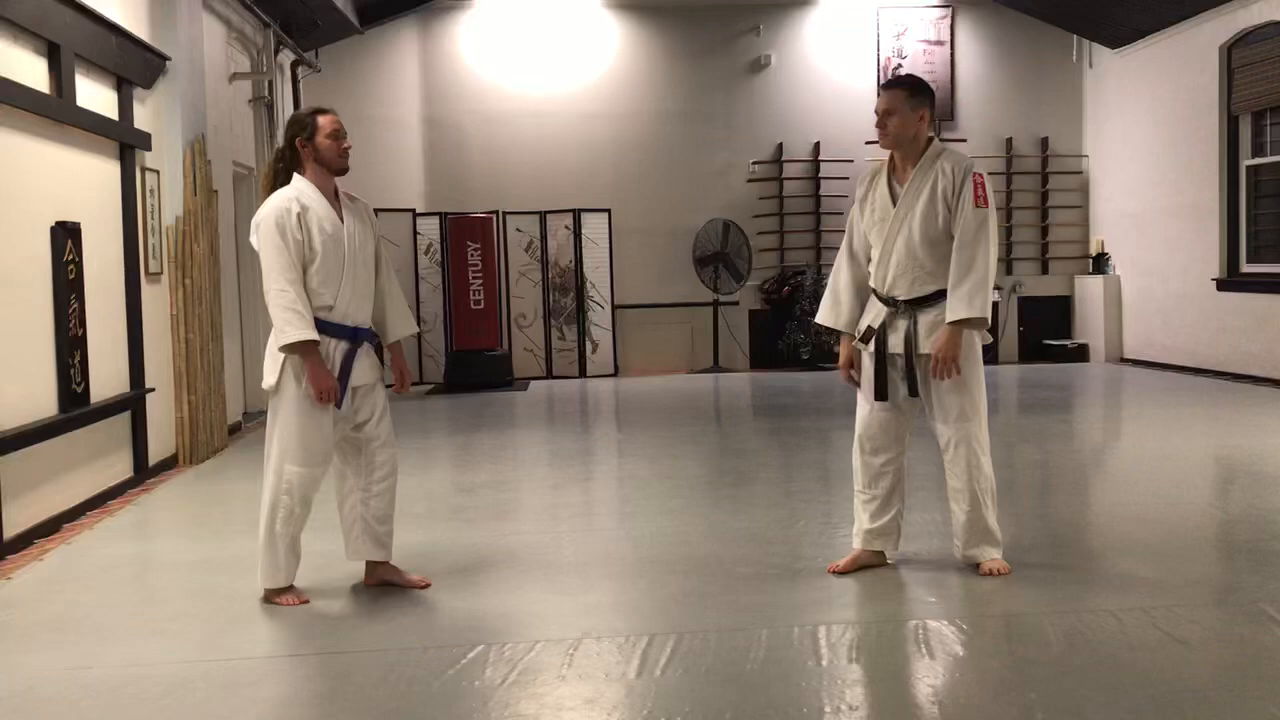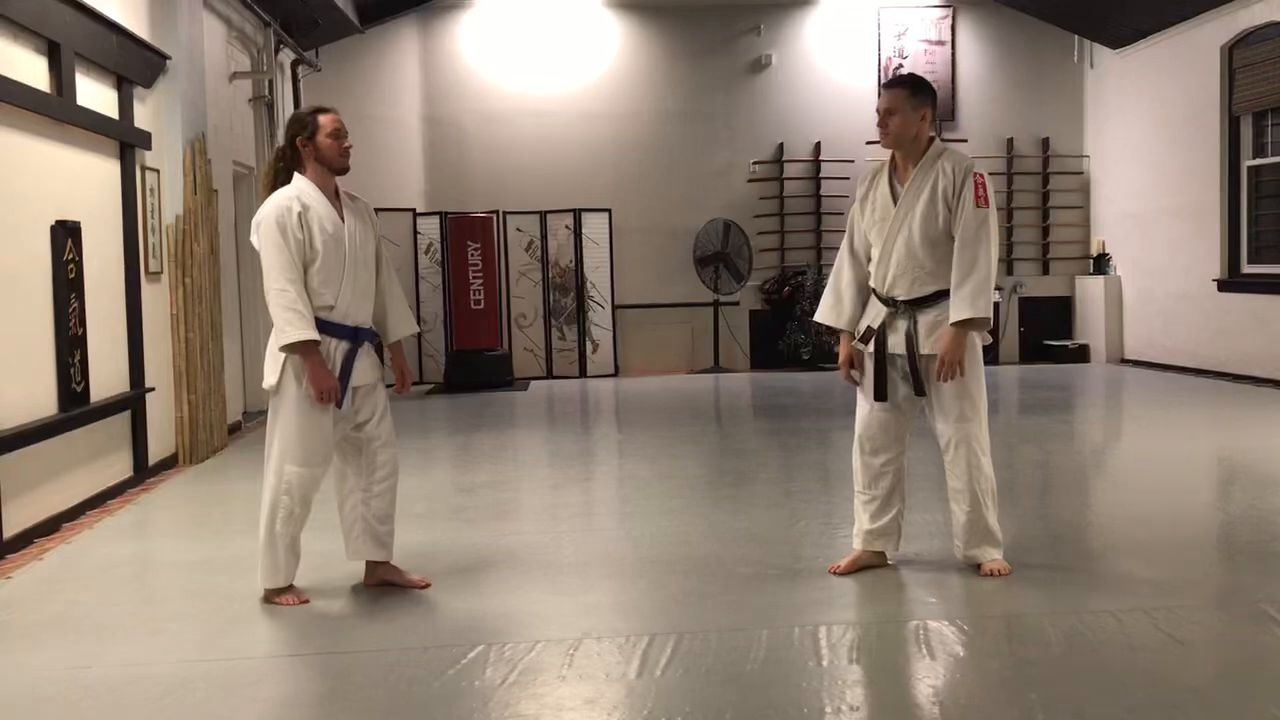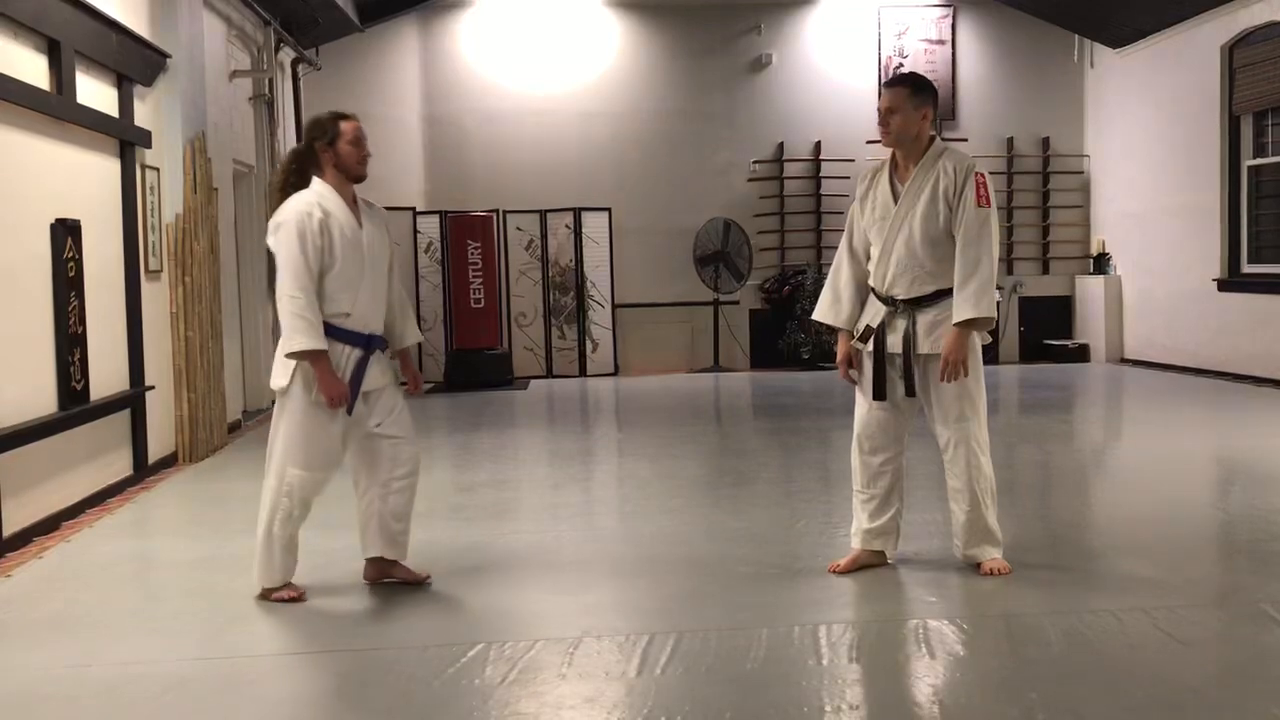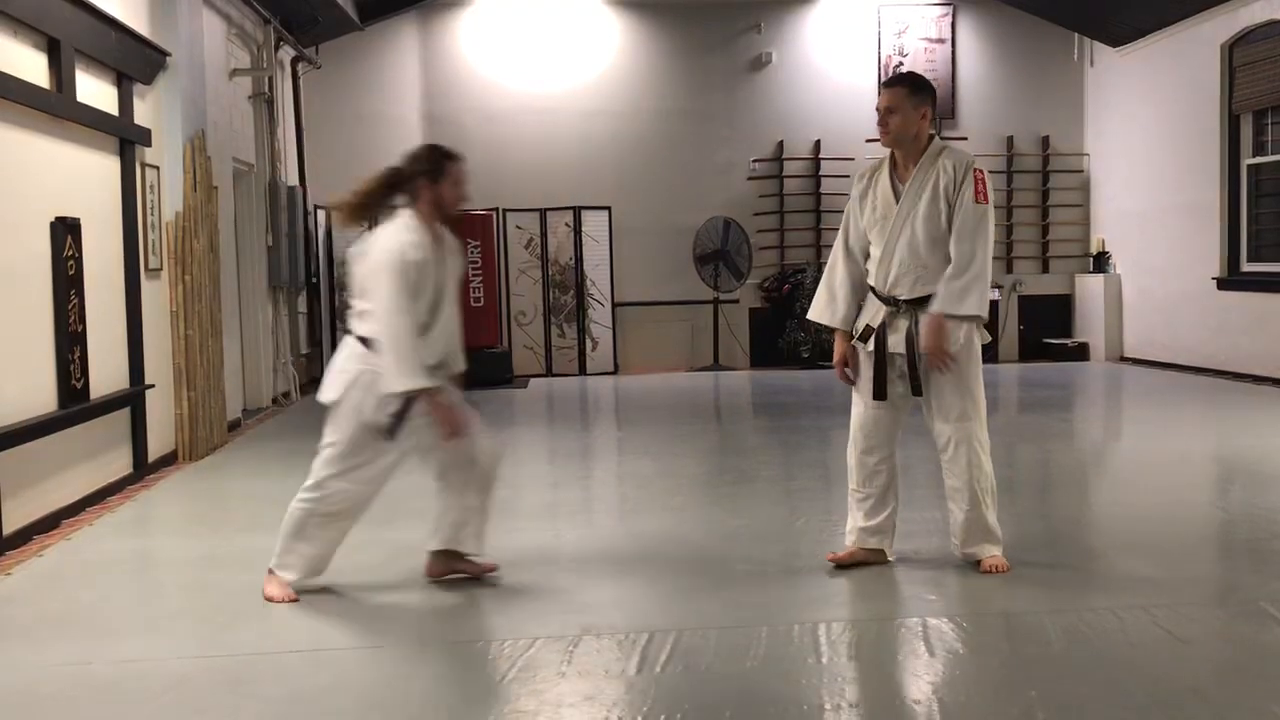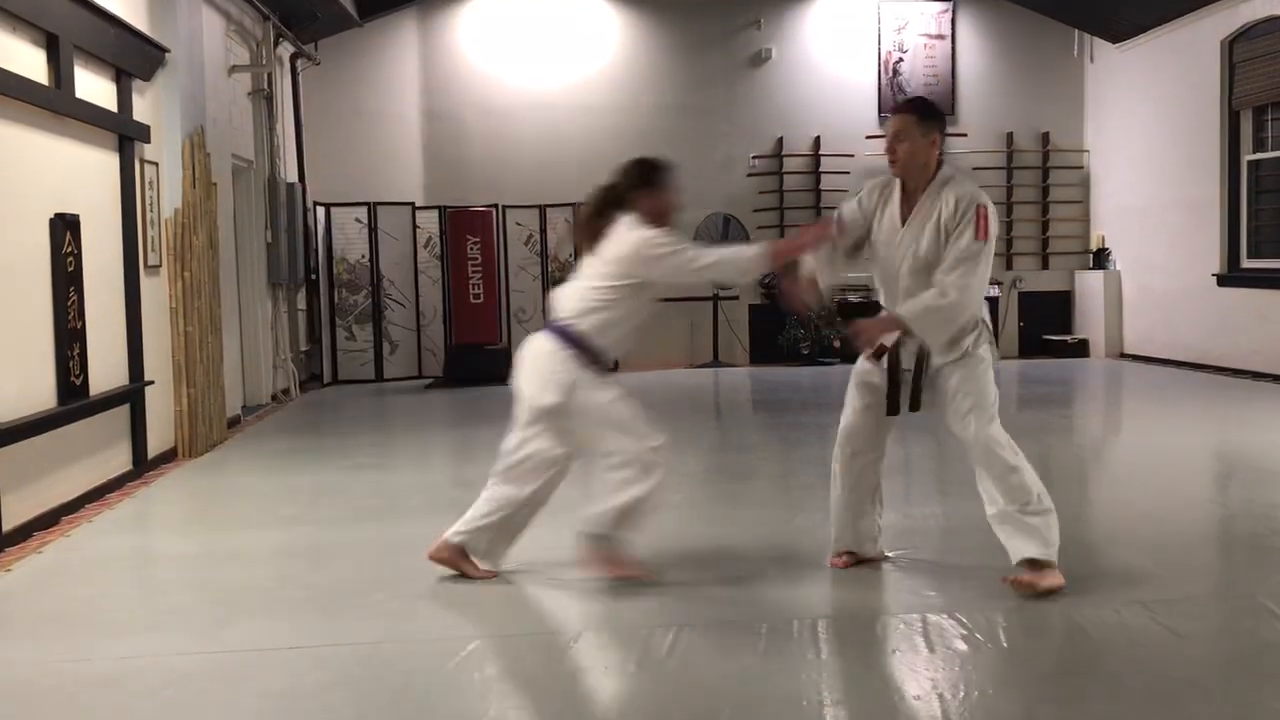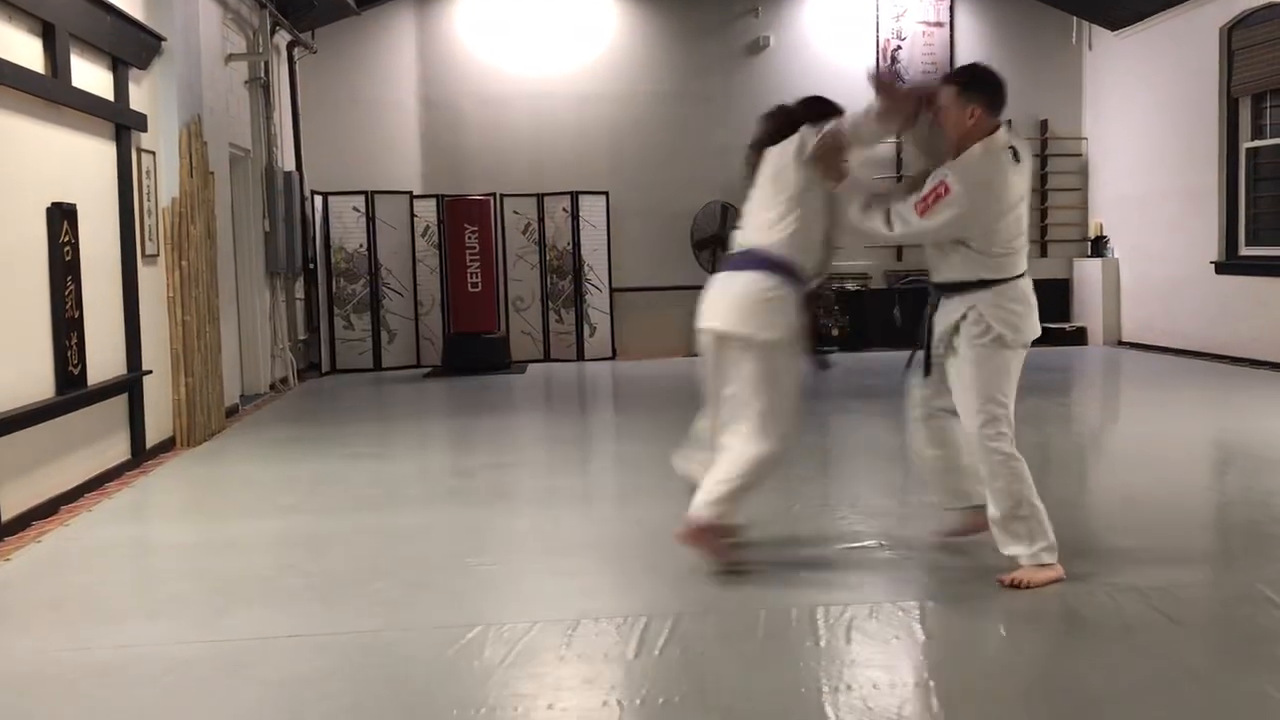
dt=0.3s
person 1, frame 1
left shoulder: (959, 174)
right shoulder: (871, 183)
left elbow: (972, 255)
right elbow: (854, 260)
left wrist: (955, 328)
right wrist: (847, 334)
left hip: (941, 324)
right hip: (882, 325)
left knee: (963, 439)
right knee: (874, 438)
left ankle: (982, 547)
right ankle: (873, 542)
person 1, frame 2
left shoulder: (960, 174)
right shoulder: (872, 182)
left elbow: (974, 256)
right elbow: (854, 259)
left wrist: (958, 330)
right wrist: (846, 333)
left hip: (941, 325)
right hip: (882, 326)
left knee: (963, 439)
right knee: (874, 438)
left ankle: (983, 547)
right ankle: (873, 543)
person 1, frame 3
left shoulder: (960, 173)
right shoulder: (872, 182)
left elbow: (975, 256)
right elbow: (853, 257)
left wrist: (962, 329)
right wrist: (845, 331)
left hip: (941, 323)
right hip: (881, 324)
left knee: (962, 439)
right knee: (873, 437)
left ankle: (982, 547)
right ankle: (872, 542)
person 1, frame 4
left shoulder: (961, 171)
right shoulder: (869, 180)
left elbow: (971, 256)
right elbow: (849, 257)
left wrist: (942, 322)
right wrist: (842, 332)
left hip: (940, 322)
right hip: (880, 323)
left knee: (962, 436)
right knee: (869, 435)
left ankle: (982, 543)
right ankle: (869, 539)
person 1, frame 5
left shoulder: (966, 202)
right shoulder: (876, 194)
left elbow: (961, 287)
right elbow: (837, 239)
left wrist: (895, 322)
right wrist: (807, 276)
left hip: (955, 337)
right hip: (894, 336)
left knee: (983, 436)
right knee: (857, 437)
left ankle: (1041, 558)
right ankle: (857, 542)
person 1, frame 6
left shoulder: (968, 180)
right shoulder: (1009, 148)
left elbow: (898, 225)
right elbow: (925, 107)
left wrist: (853, 205)
right wrist: (879, 117)
left hip: (983, 315)
right hip: (980, 307)
left knee: (985, 432)
right knee: (931, 408)
left ankle: (1039, 556)
right ankle: (976, 508)
person 2, frame 1
left shoulder: (359, 210)
right shoulder: (283, 209)
left elbow: (382, 282)
right elbow: (284, 293)
left wrist: (395, 348)
right wrist: (313, 362)
left hip: (358, 355)
right hip: (307, 357)
left knee: (375, 459)
right knee: (296, 471)
left ankle: (377, 562)
right ankle: (277, 580)
person 2, frame 2
left shoulder: (359, 210)
right shoulder: (283, 208)
left elbow: (382, 281)
right elbow: (284, 292)
left wrist: (396, 348)
right wrist: (314, 362)
left hip: (358, 355)
right hip: (308, 355)
left knee: (376, 460)
right knee: (296, 471)
left ankle: (377, 562)
right ankle: (276, 580)
person 2, frame 3
left shoulder: (372, 215)
right shoulder: (303, 212)
left elbow: (391, 292)
right elbow: (295, 297)
left wrist: (405, 356)
right wrist: (323, 368)
left hip: (370, 360)
right hip: (319, 358)
left knee: (397, 458)
right knee: (299, 473)
left ankle: (382, 558)
right ankle: (274, 576)
person 2, frame 4
left shoulder: (446, 244)
right shoulder: (392, 247)
right elbow: (393, 332)
left wrist: (450, 379)
right wrist: (435, 400)
left hip: (425, 379)
right hip: (373, 377)
left knee: (475, 459)
right knee: (335, 483)
left ankle: (448, 553)
right ankle: (284, 571)
person 2, frame 5
left shoulder: (624, 238)
right shoulder: (643, 247)
right elbow: (711, 265)
right wrist: (788, 249)
left hip: (556, 359)
right hip: (561, 367)
left knee: (529, 468)
right knee: (639, 453)
left ankle: (459, 545)
right ankle: (601, 541)
person 2, frame 6
left shoulder: (794, 169)
right shoulder: (793, 152)
left hip: (727, 296)
right hip: (761, 299)
left knee: (728, 414)
right knee: (762, 429)
right ankle: (705, 521)
